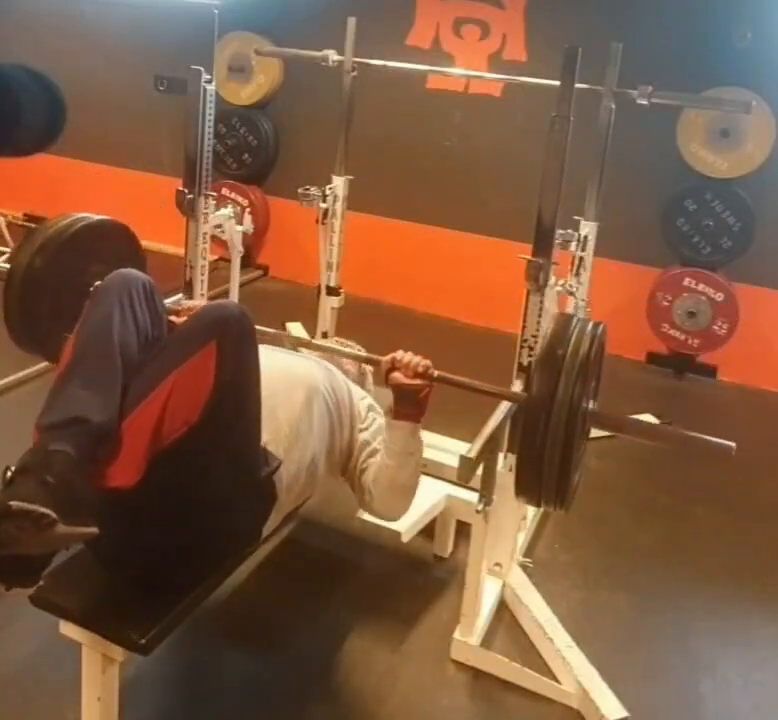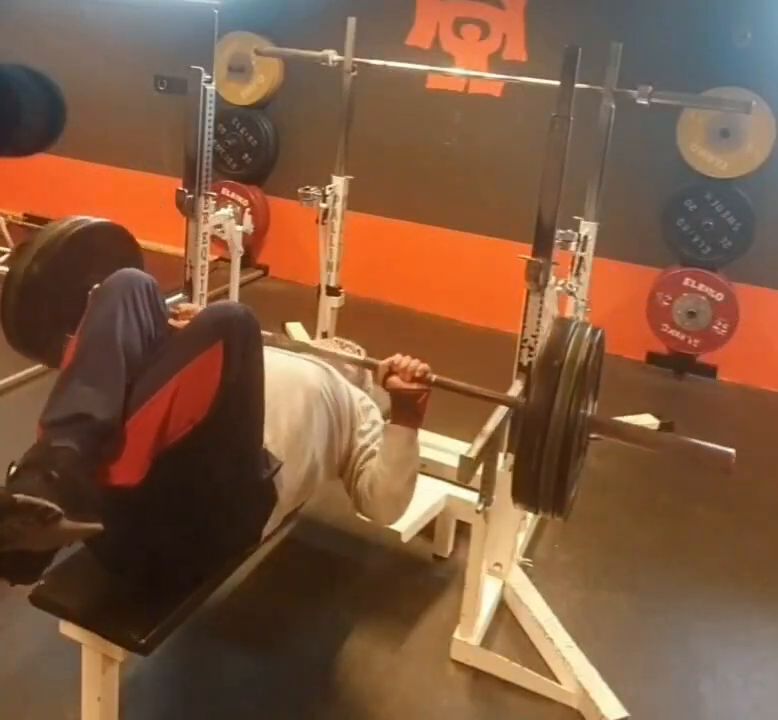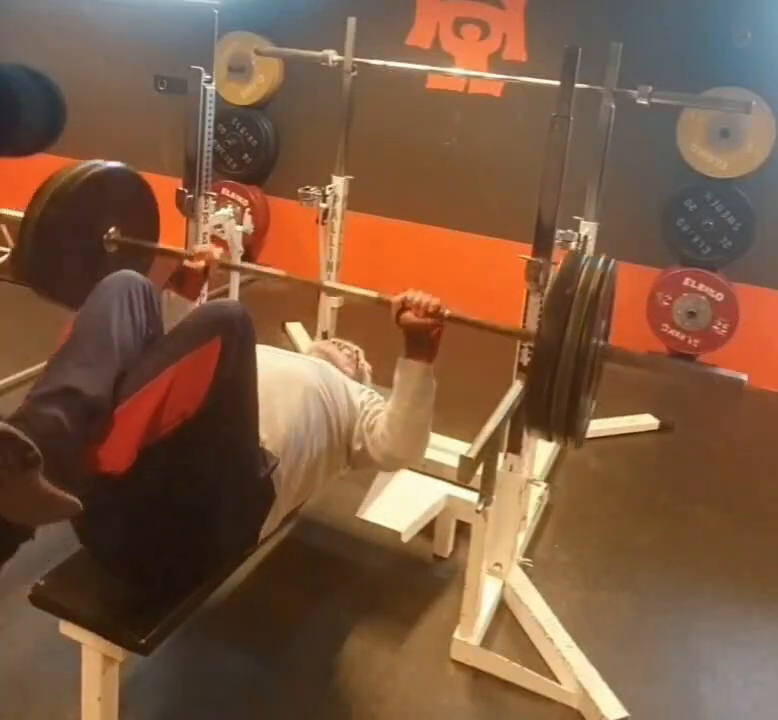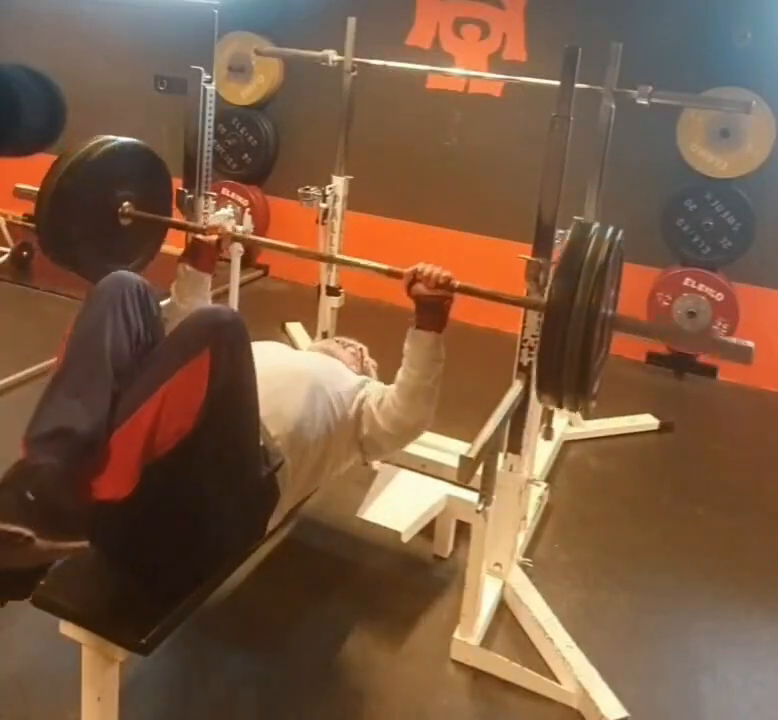
dt=0.3s
person 1, frame 1
left shoulder: (353, 407)
right shoulder: (264, 363)
left elbow: (389, 498)
left wrist: (407, 410)
right wrist: (177, 340)
left hip: (210, 506)
left knee: (223, 322)
right knee: (126, 287)
left ankle: (53, 498)
right ankle: (53, 485)
person 1, frame 2
left shoulder: (353, 408)
right shoulder: (269, 364)
left elbow: (385, 503)
left wrist: (406, 415)
right wrist: (175, 343)
left hip: (210, 508)
left knee: (228, 322)
right knee: (129, 287)
left ankle: (72, 485)
right ankle: (52, 483)
person 1, frame 3
left shoulder: (352, 403)
right shoulder: (262, 363)
left elbow: (400, 446)
right elbow: (175, 357)
left wrist: (418, 350)
right wrist: (184, 291)
left hip: (200, 514)
left knee: (224, 321)
right knee: (126, 288)
left ankle: (42, 463)
person 1, frame 4
left shoulder: (358, 398)
right shoulder: (269, 355)
left elbow: (410, 413)
right elbow: (180, 340)
left wrist: (428, 319)
right wrist: (197, 263)
left hip: (209, 510)
right hip: (140, 472)
left knee: (218, 326)
right knee: (123, 291)
left ankle: (48, 509)
right ankle: (40, 499)
